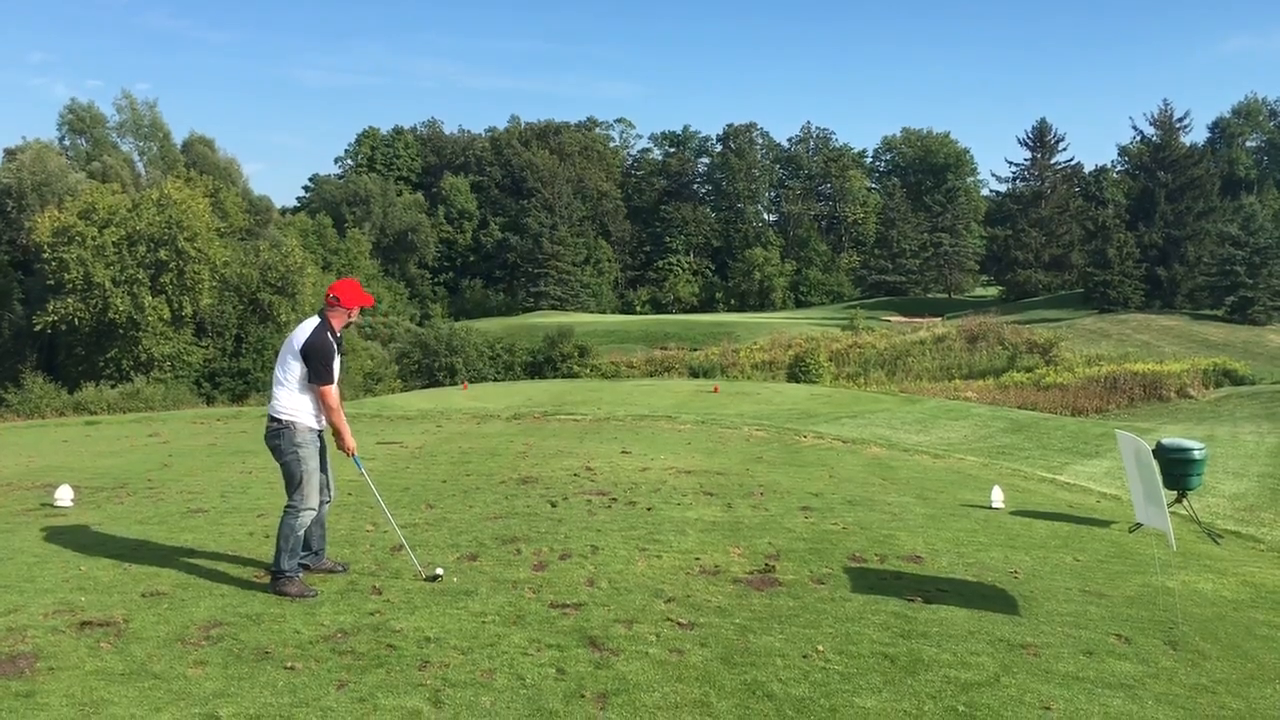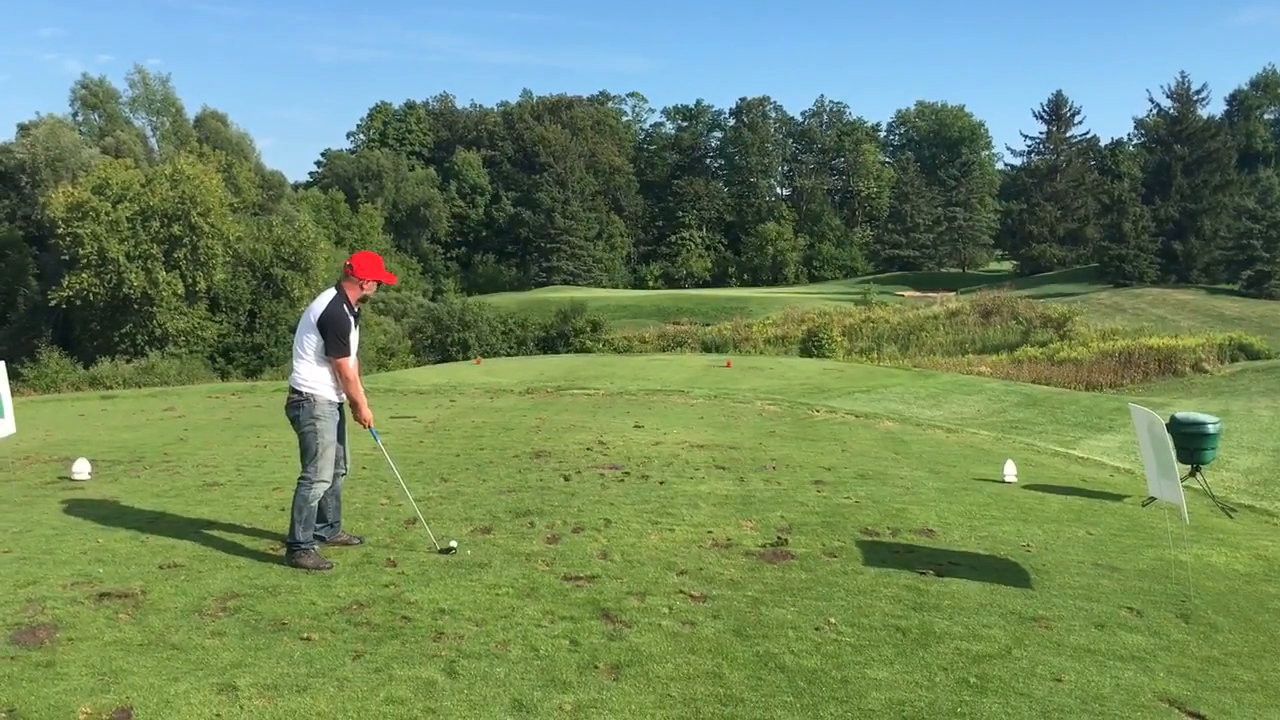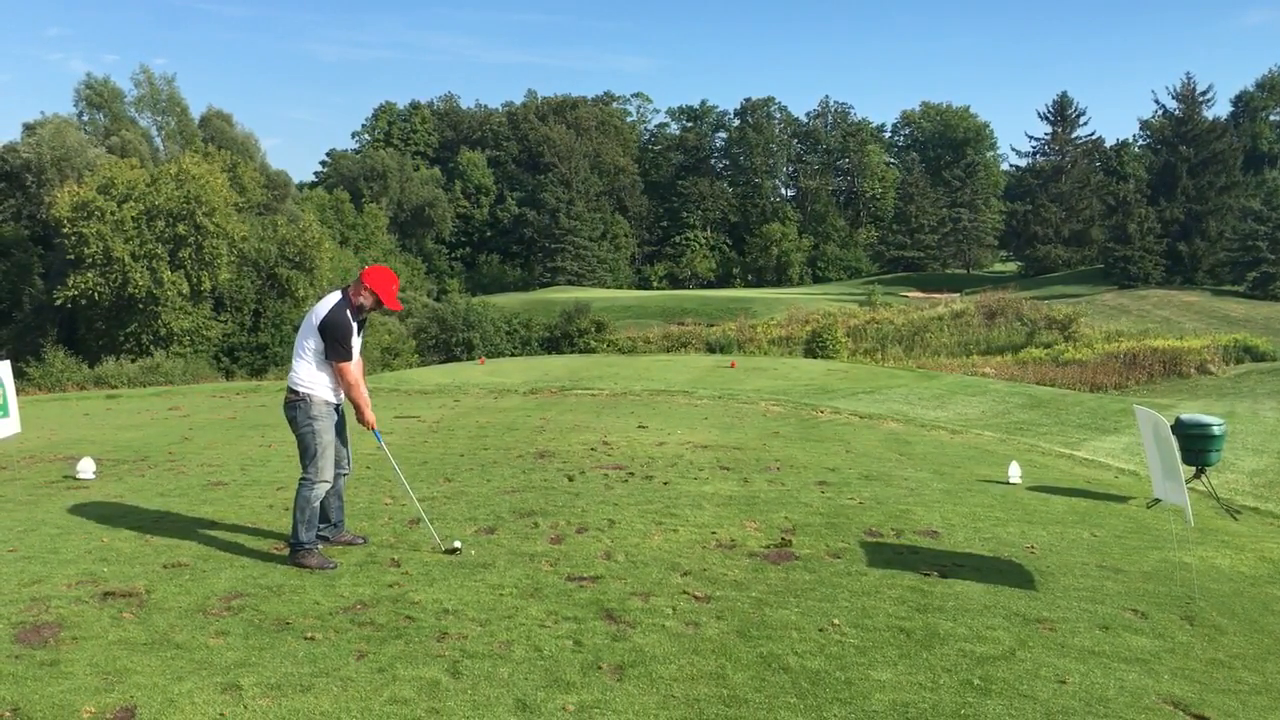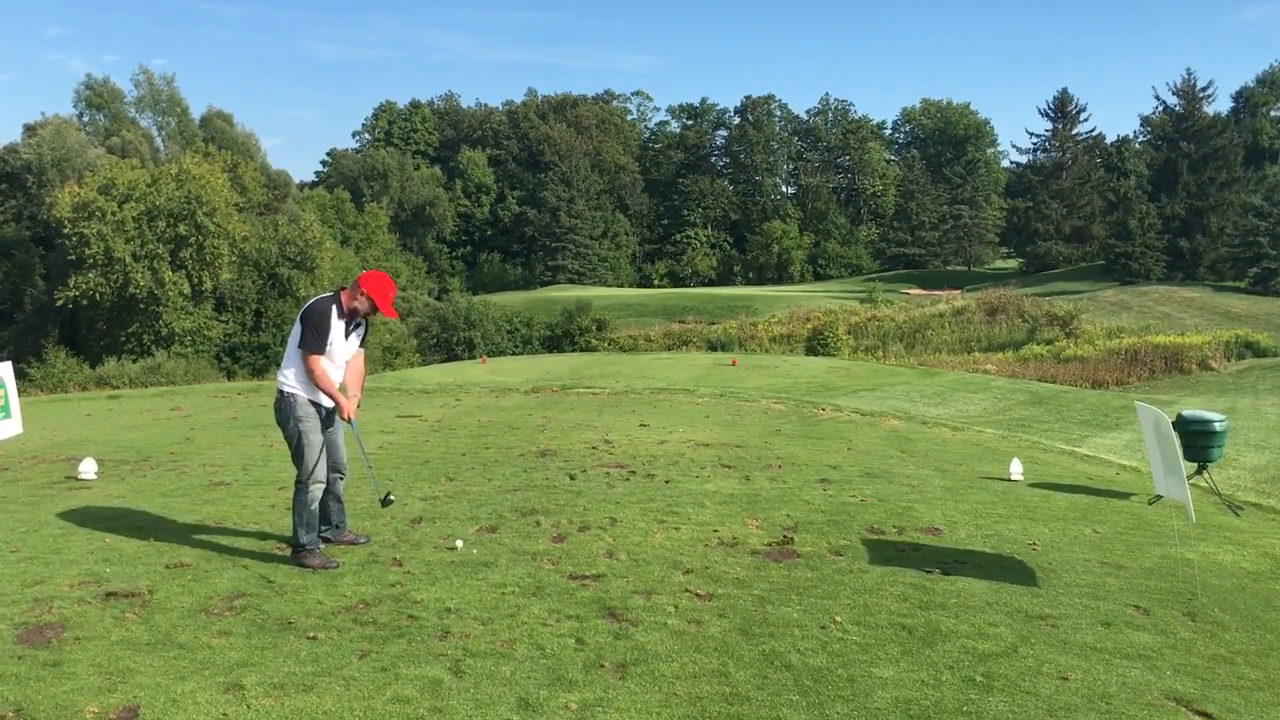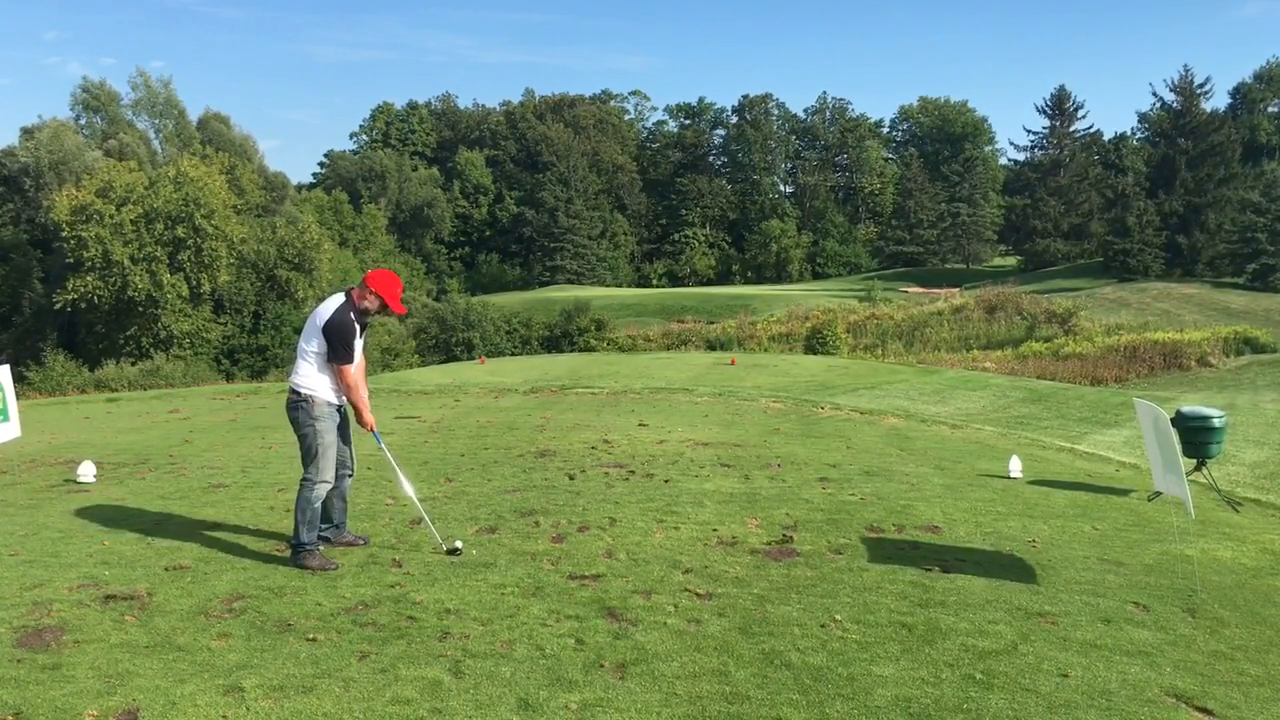
dt=1s
person 1, frame 1
left shoulder: (326, 333)
right shoulder: (318, 341)
left elbow: (331, 389)
right elbow: (327, 398)
left wrist: (341, 428)
right wrist: (344, 434)
left hip: (307, 427)
right hip: (292, 429)
left knee: (321, 495)
right knee: (304, 502)
left ankle: (312, 557)
right ankle: (284, 576)
person 1, frame 2
left shoulder: (345, 306)
right shoulder: (335, 313)
left elbow: (350, 361)
right elbow: (344, 370)
left wrist: (360, 400)
right wrist: (361, 406)
left hip: (328, 400)
right hip: (313, 402)
left knee: (336, 469)
right knee: (317, 475)
left ankle: (327, 530)
right ankle: (299, 548)
person 1, frame 3
left shoulder: (353, 309)
right shoulder: (337, 317)
left elbow: (354, 359)
right elbow: (345, 375)
left wrist: (364, 398)
right wrist: (363, 409)
left hip: (329, 400)
right hip: (310, 401)
left knee: (338, 467)
right knee: (318, 475)
left ankle: (330, 529)
right ankle: (302, 548)
person 1, frame 4
left shoulder: (359, 320)
right shoulder: (320, 311)
left elbow: (355, 361)
right elbow: (312, 366)
left wrist: (353, 397)
right wrist: (340, 399)
left hip: (326, 404)
right hip: (298, 401)
left knee: (336, 470)
right knee: (313, 477)
left ankle: (332, 530)
right ankle: (304, 548)
person 1, frame 5
left shoulder: (355, 311)
right shoulder: (341, 319)
left elbow: (357, 359)
right elbow: (345, 376)
left wrist: (364, 399)
right wrist: (362, 411)
left hip: (331, 401)
right hip: (312, 402)
left knee: (342, 468)
right knee: (320, 476)
left ankle: (332, 530)
right ankle: (303, 549)
